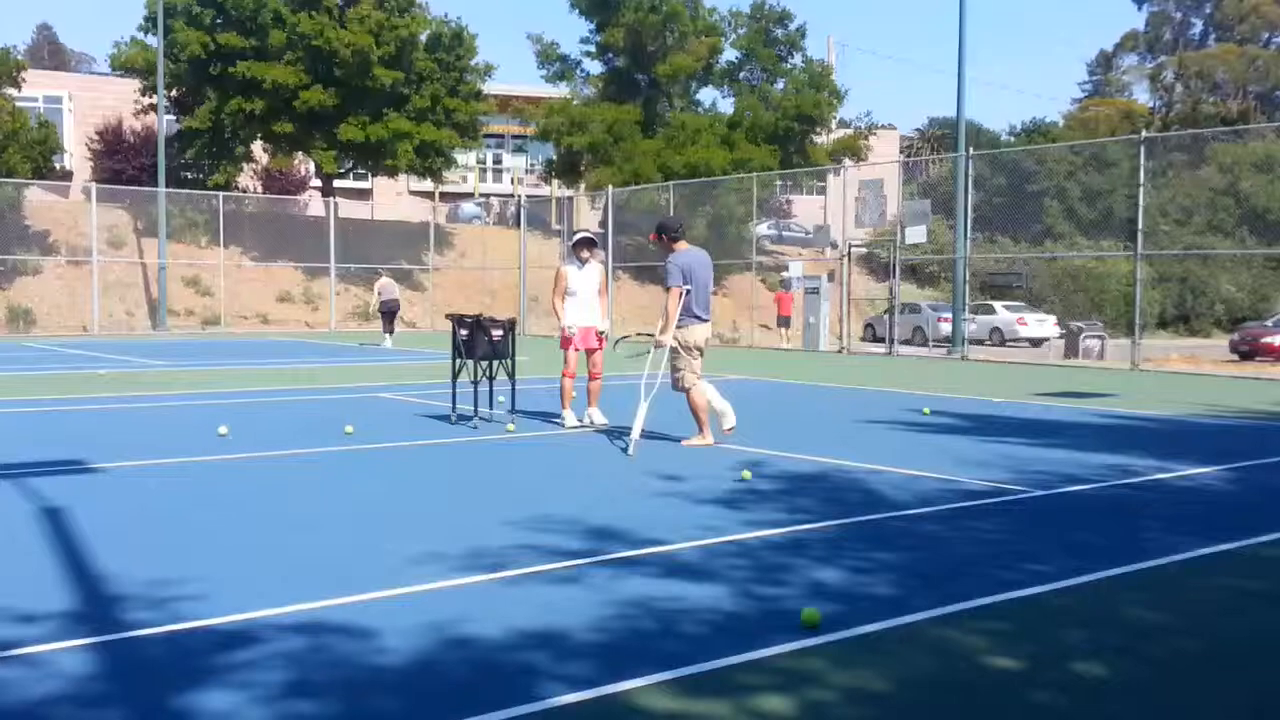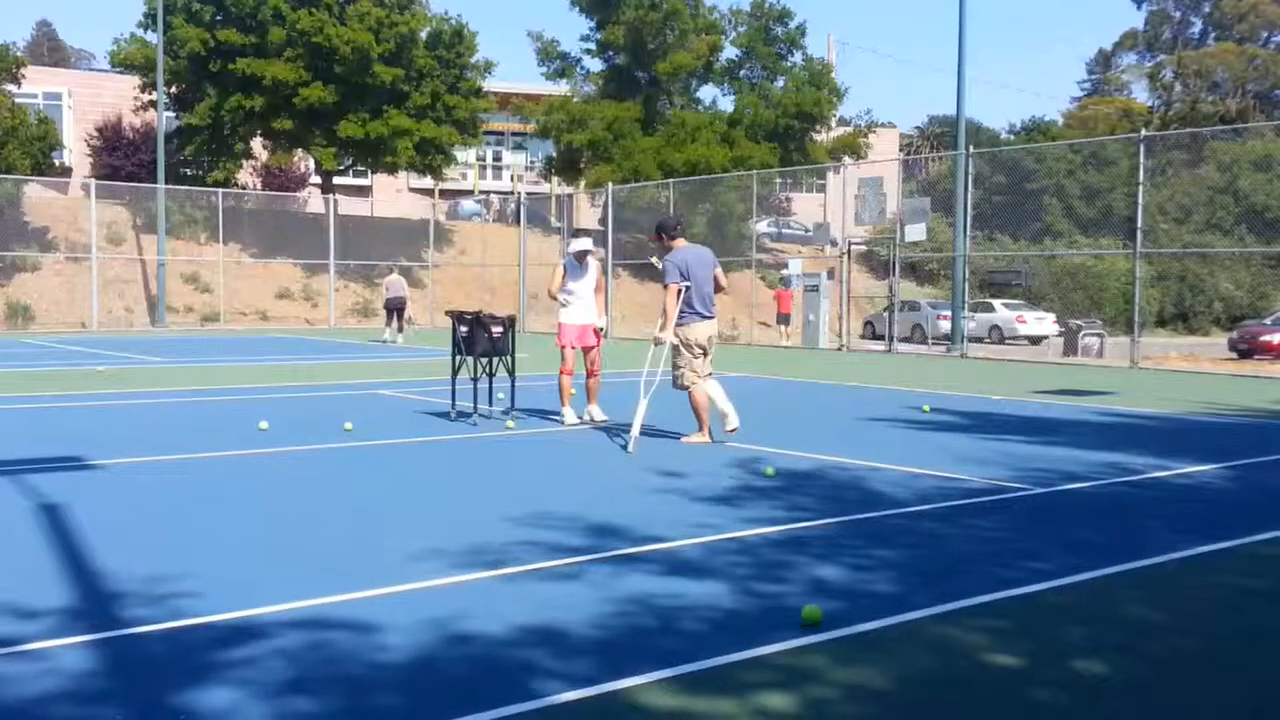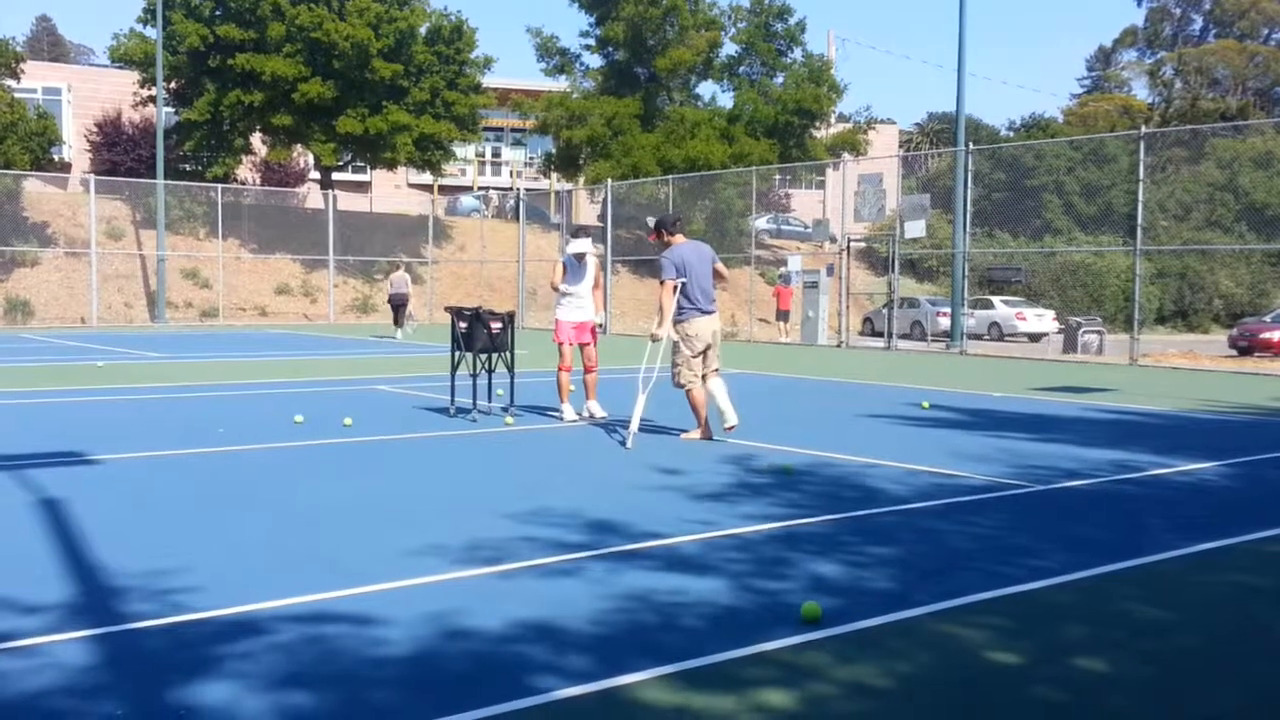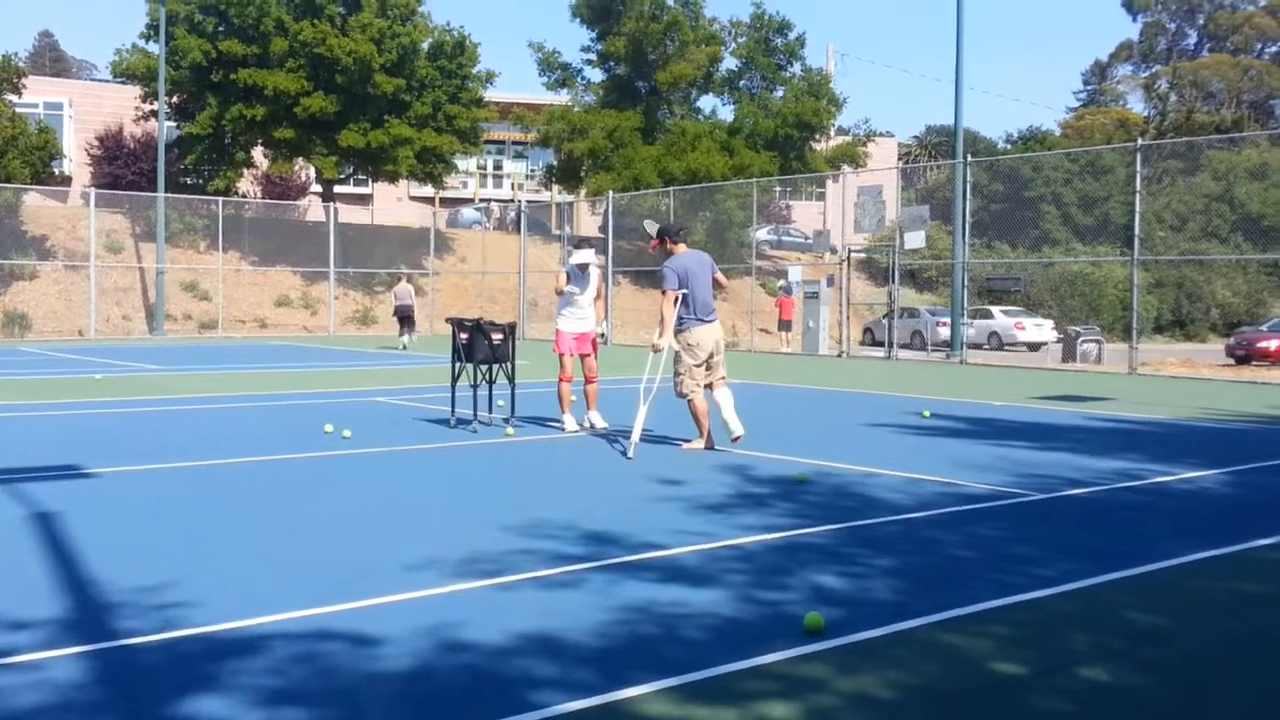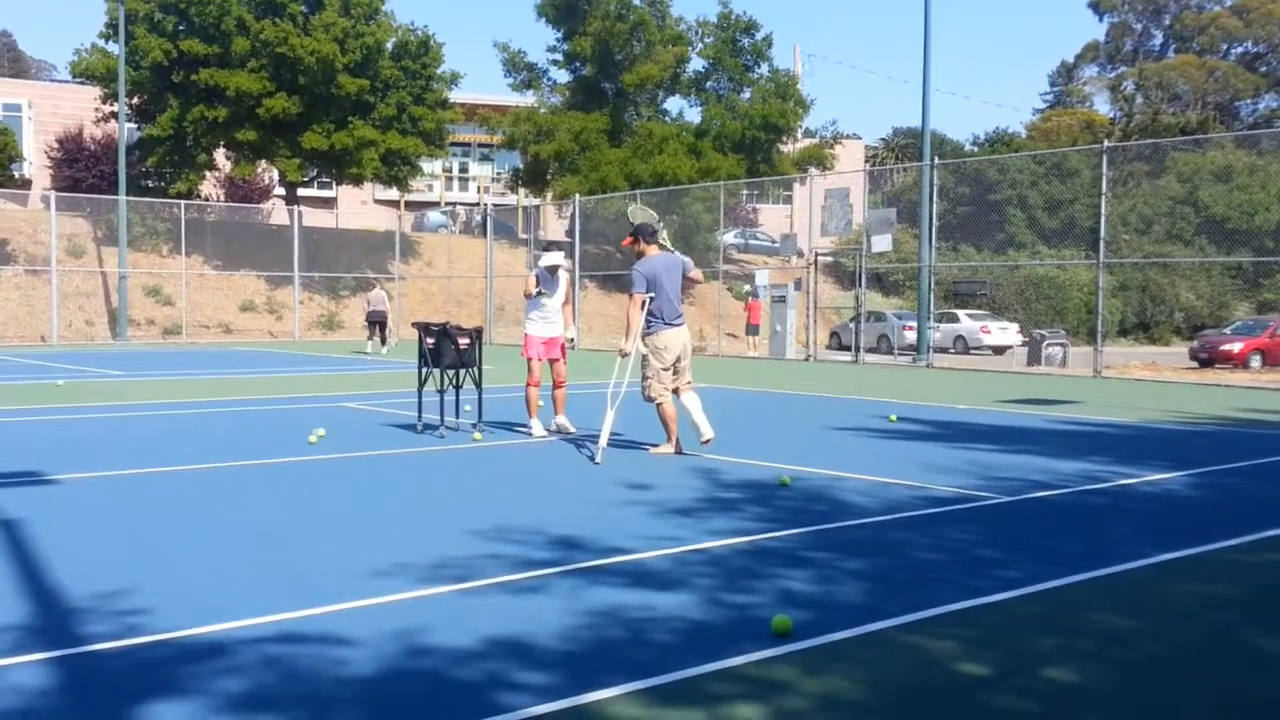
dt=0.4s
person 1, frame 1
left shoulder: (674, 261)
right shoulder: (703, 255)
left elbow: (673, 299)
left wrist: (667, 332)
left hip: (686, 328)
right hip: (703, 324)
left knee: (690, 384)
right knee: (694, 379)
left ankle: (705, 434)
right ankle: (723, 410)
person 1, frame 2
left shoulder: (671, 259)
right shoulder: (706, 252)
left elbow: (671, 296)
right elbow: (723, 284)
left wrist: (666, 329)
left hip: (688, 327)
right hip: (709, 323)
left knee: (692, 382)
right knee: (703, 375)
left ankle: (704, 433)
right ankle: (728, 413)
person 1, frame 3
left shoulder: (668, 256)
right shoulder: (704, 248)
left elbow: (667, 292)
right elbow: (724, 275)
left wrist: (663, 325)
left hip: (690, 324)
right hip: (712, 319)
left knee: (690, 380)
right knee: (710, 372)
left ankle: (703, 429)
right ankle: (727, 411)
person 1, frame 4
left shoulder: (670, 266)
right shoulder: (704, 257)
left elbow: (668, 302)
right elbow: (723, 283)
left wrist: (664, 336)
left hip: (692, 333)
right hip: (714, 328)
left knee: (693, 389)
right knee: (717, 380)
left ankle: (704, 438)
right ankle: (733, 422)
person 1, frame 5
left shoulder: (640, 268)
right shoulder: (676, 259)
left elbow: (635, 306)
right elbow: (699, 278)
left wrist: (629, 341)
right wrist: (689, 263)
left hip: (659, 337)
right hip: (681, 332)
left knee: (660, 394)
right knee: (683, 385)
left ankle: (672, 443)
right ankle: (702, 425)
person 2, frame 1
left shoulder: (599, 269)
right shoulder: (565, 270)
right elbow: (556, 298)
left wrist: (604, 320)
right wrist: (563, 322)
left hip: (594, 326)
right hip: (573, 327)
left knee: (596, 371)
right knee: (569, 370)
left ankle: (592, 411)
right ankle: (567, 413)
person 2, frame 2
left shoulder: (595, 266)
right shoulder: (563, 267)
right elbow: (552, 289)
left wrist: (602, 317)
right wrist: (559, 297)
left hip: (590, 323)
right hip: (569, 322)
left knee: (594, 367)
right knee: (567, 367)
left ankle: (592, 408)
right ankle: (566, 410)
person 2, frame 3
left shoulder: (594, 263)
right shoulder: (563, 264)
right elbow: (554, 282)
left wrist: (599, 313)
right wrist: (560, 288)
left hip: (587, 319)
right hip: (566, 318)
left knee: (591, 363)
right knee: (565, 364)
left ankle: (591, 404)
right ankle: (565, 406)
person 2, frame 4
left shoulder: (596, 273)
right shoulder: (566, 273)
right elbow: (558, 289)
left wrist: (600, 322)
right wrist: (565, 289)
left hip: (588, 329)
right hip: (566, 329)
left knee: (592, 374)
right knee: (566, 374)
left ankle: (592, 415)
right ankle: (567, 417)
person 2, frame 5
left shoulder: (565, 277)
right shoulder: (535, 277)
right elbow: (526, 293)
left wrist: (569, 326)
right wrist: (534, 292)
left hip: (557, 334)
right hip: (535, 333)
left knee: (560, 378)
right knee: (534, 378)
left ankle: (559, 419)
right ankle: (534, 422)
